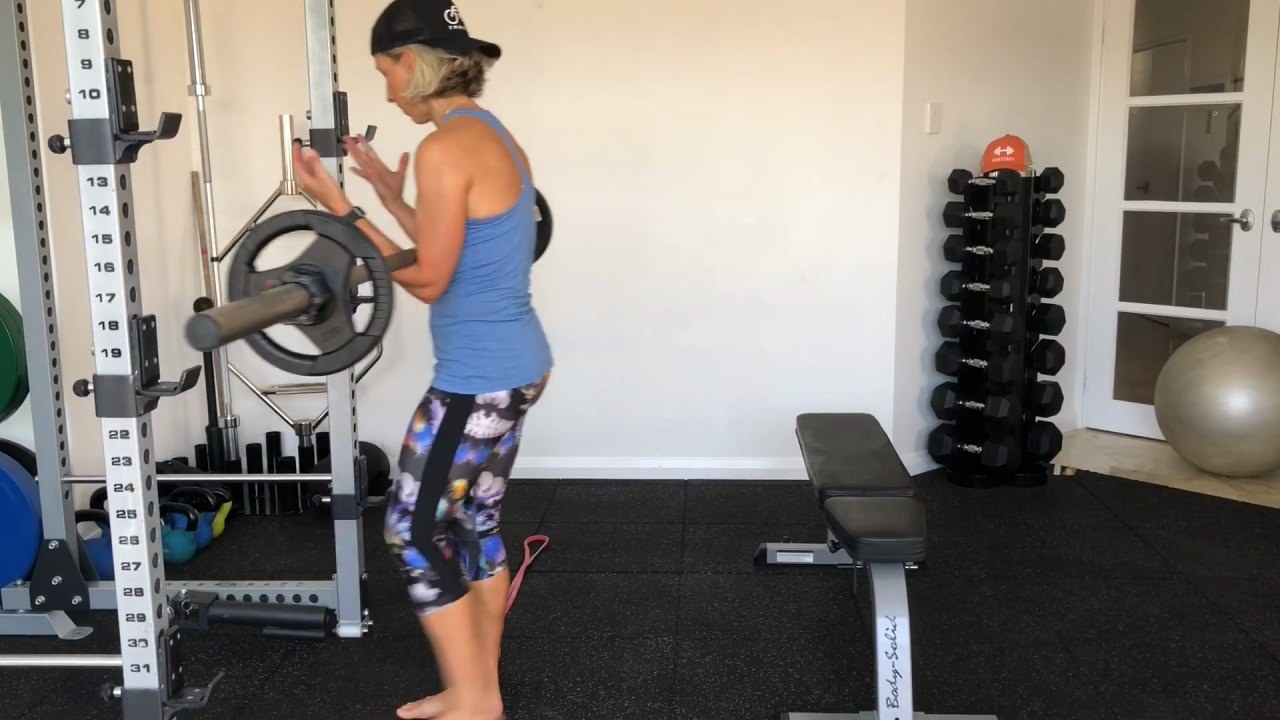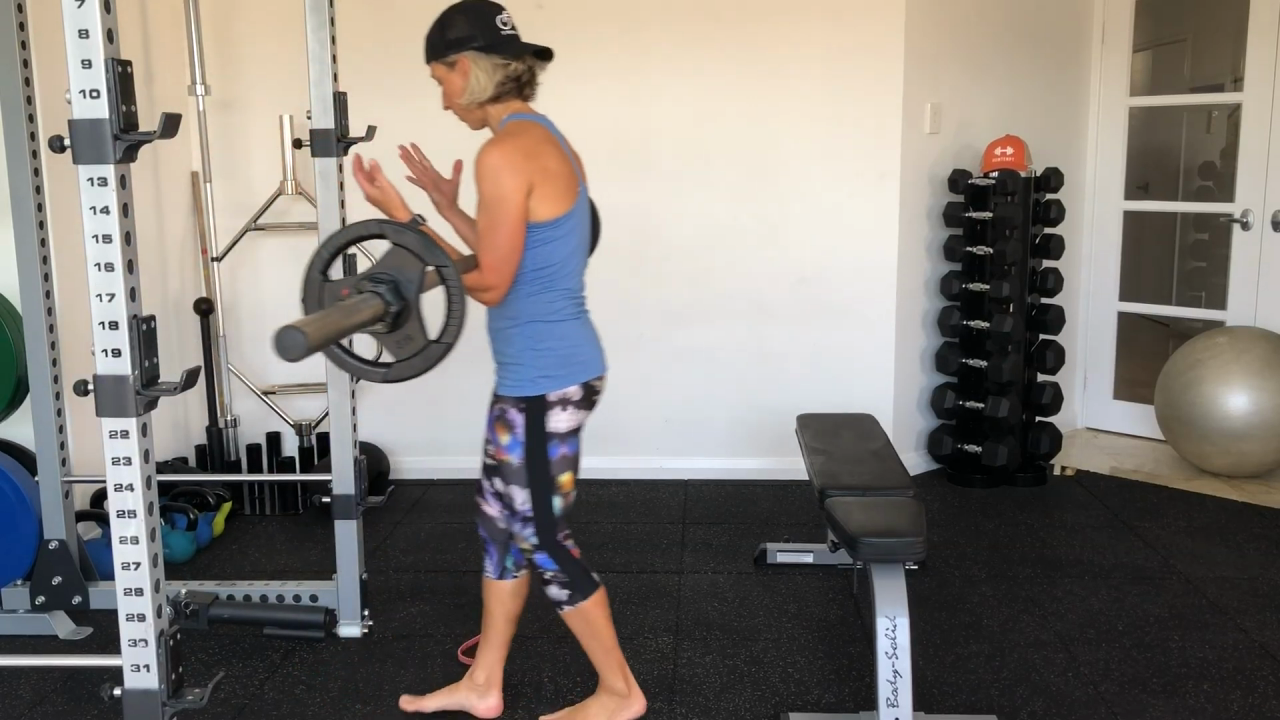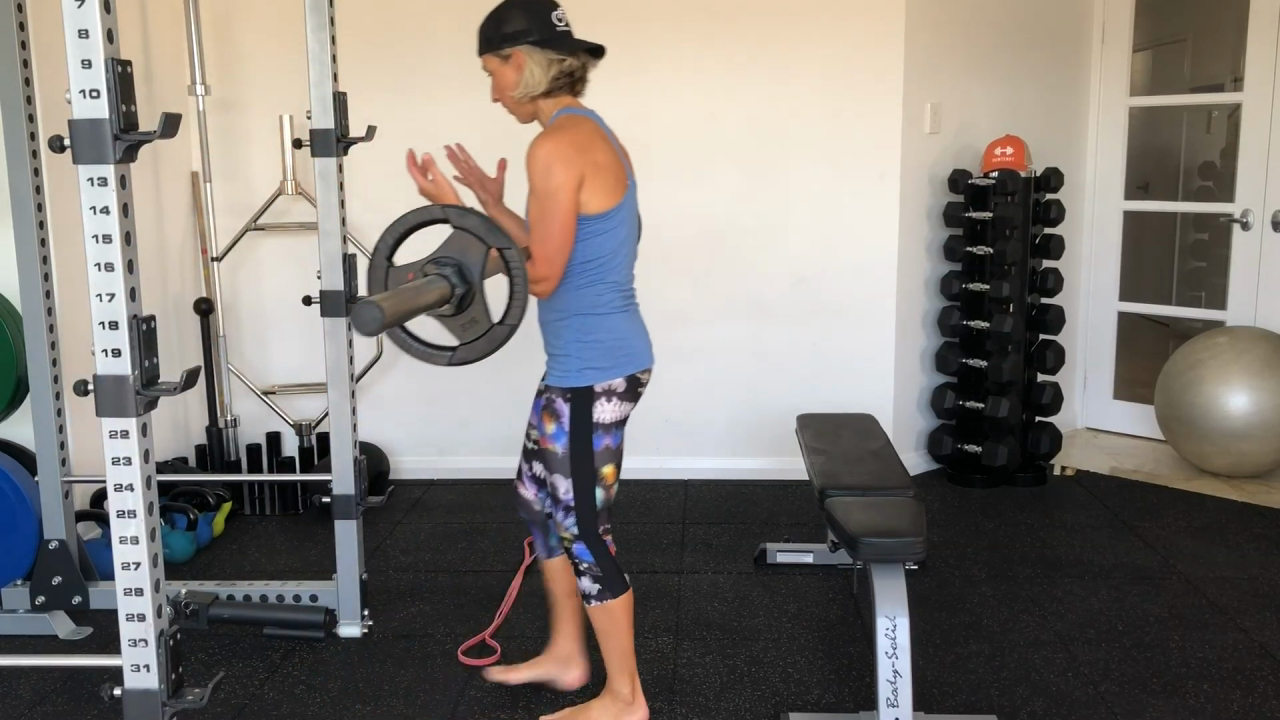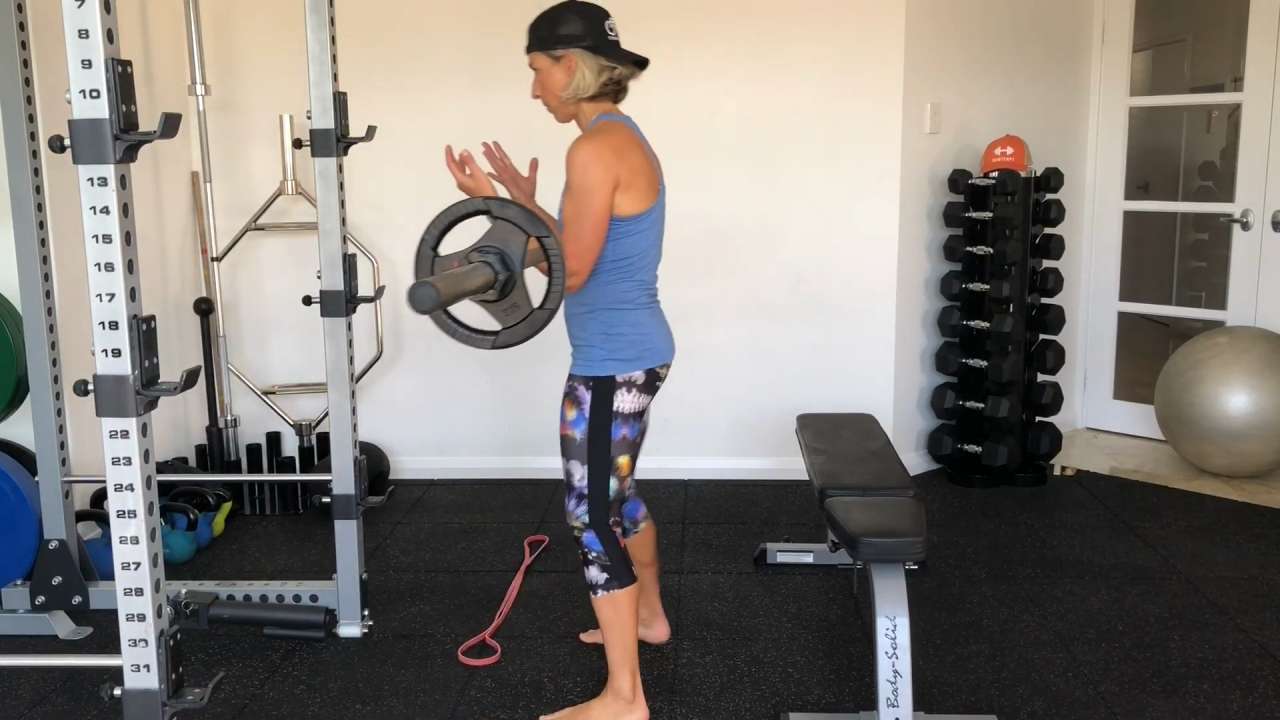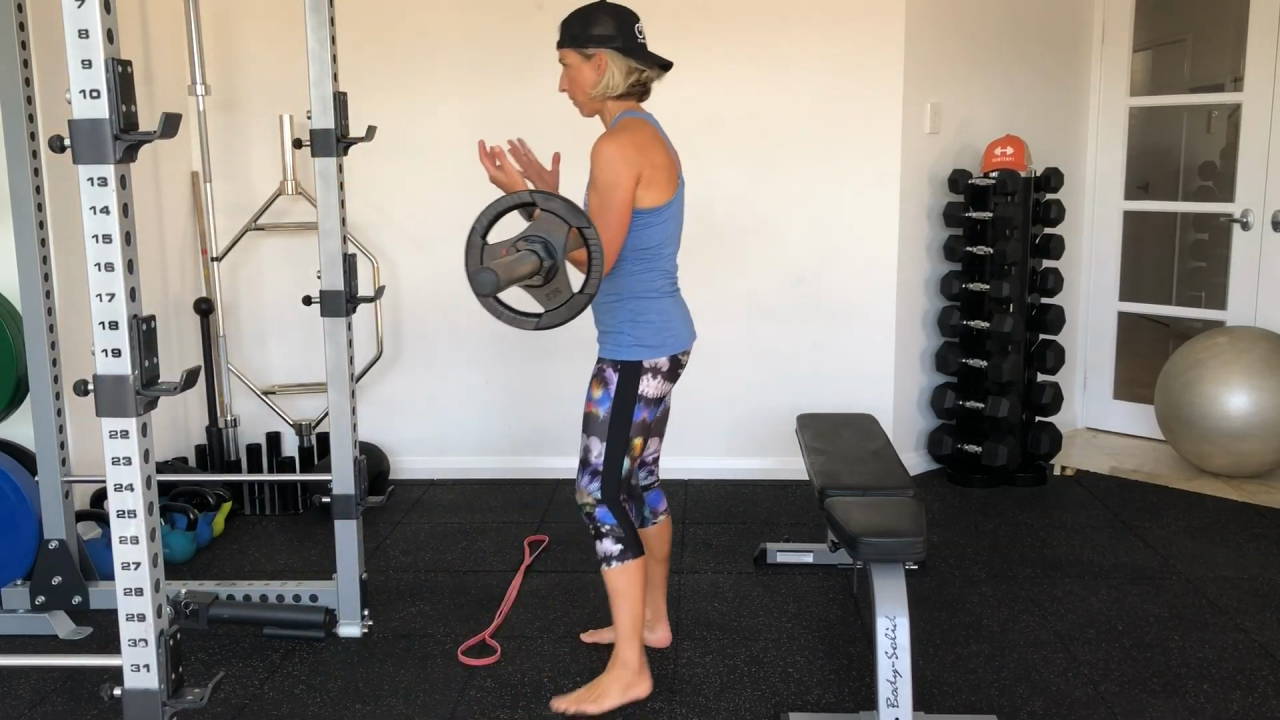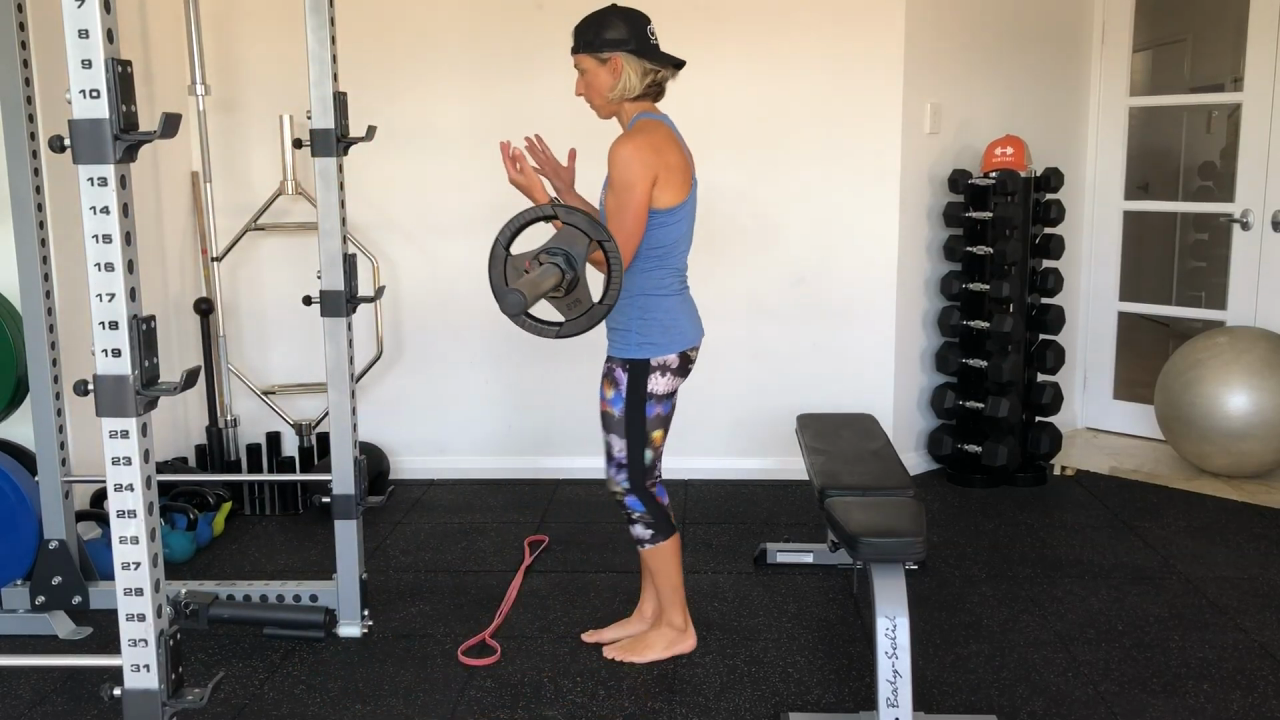
dt=0.3s
person 1, frame 1
left shoulder: (445, 148)
right shoulder: (492, 136)
left elbow: (429, 279)
left wrist: (339, 208)
right wrist: (390, 198)
left hip: (480, 377)
right hip: (512, 362)
left knee: (412, 533)
right knee: (472, 526)
person 1, frame 2
left shoulder: (506, 153)
right shoulder: (545, 140)
left elbow: (490, 283)
left wrist: (401, 217)
right wrist: (446, 205)
left hip: (543, 377)
right hip: (552, 365)
left knee: (539, 539)
right knee: (502, 521)
person 1, frame 3
left shoulder: (556, 146)
right shoulder: (590, 133)
left elbow: (541, 276)
left wrist: (456, 212)
right wrist: (492, 205)
left hip: (593, 367)
right hip: (592, 357)
left knee: (581, 525)
right knee: (538, 493)
right ankle: (564, 654)
person 1, frame 4
left shoulder: (595, 148)
right shoulder: (621, 138)
left elbow: (573, 271)
left wrist: (491, 205)
right wrist: (524, 202)
left hip: (613, 360)
right hip: (626, 350)
left knee: (592, 517)
right knee: (611, 493)
right ankle: (647, 616)
person 1, frame 5
left shoulder: (619, 144)
right shoulder: (640, 135)
left elbow: (596, 259)
left wrist: (522, 197)
right wrist: (549, 193)
left hip: (637, 346)
right hip: (651, 337)
left knee: (600, 495)
right knee: (637, 480)
right ankle: (651, 619)
person 1, frame 6
left shoulder: (635, 146)
right shoulder: (657, 136)
left elbow: (614, 258)
left wrist: (540, 198)
right wrist: (568, 192)
left hip: (646, 343)
right hip: (660, 334)
left knee: (631, 484)
right knee: (640, 477)
left ankle: (676, 625)
right ankle: (653, 611)
